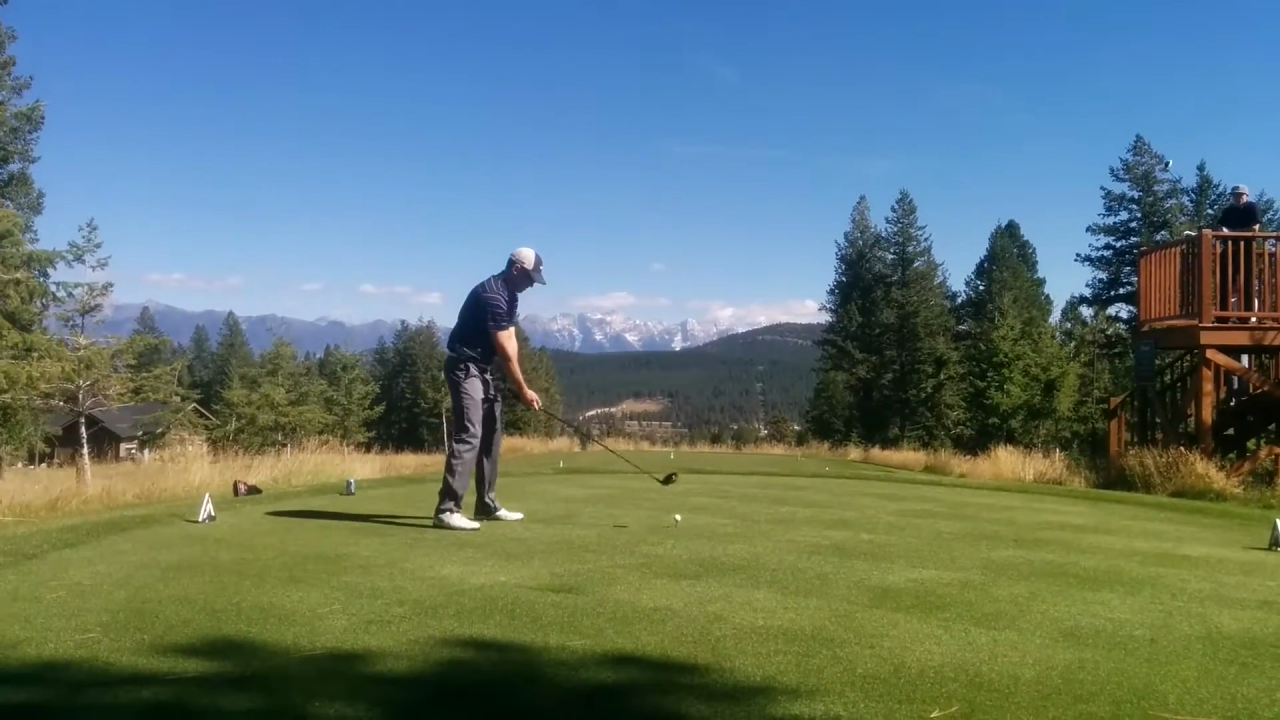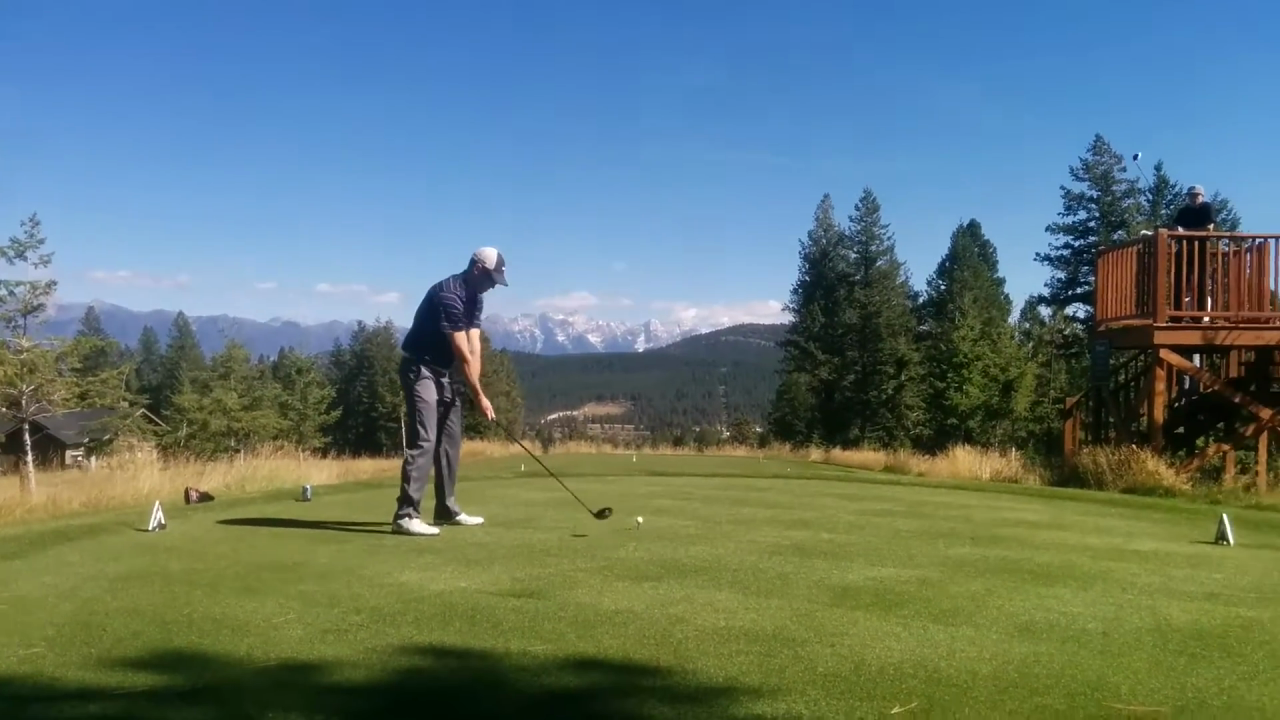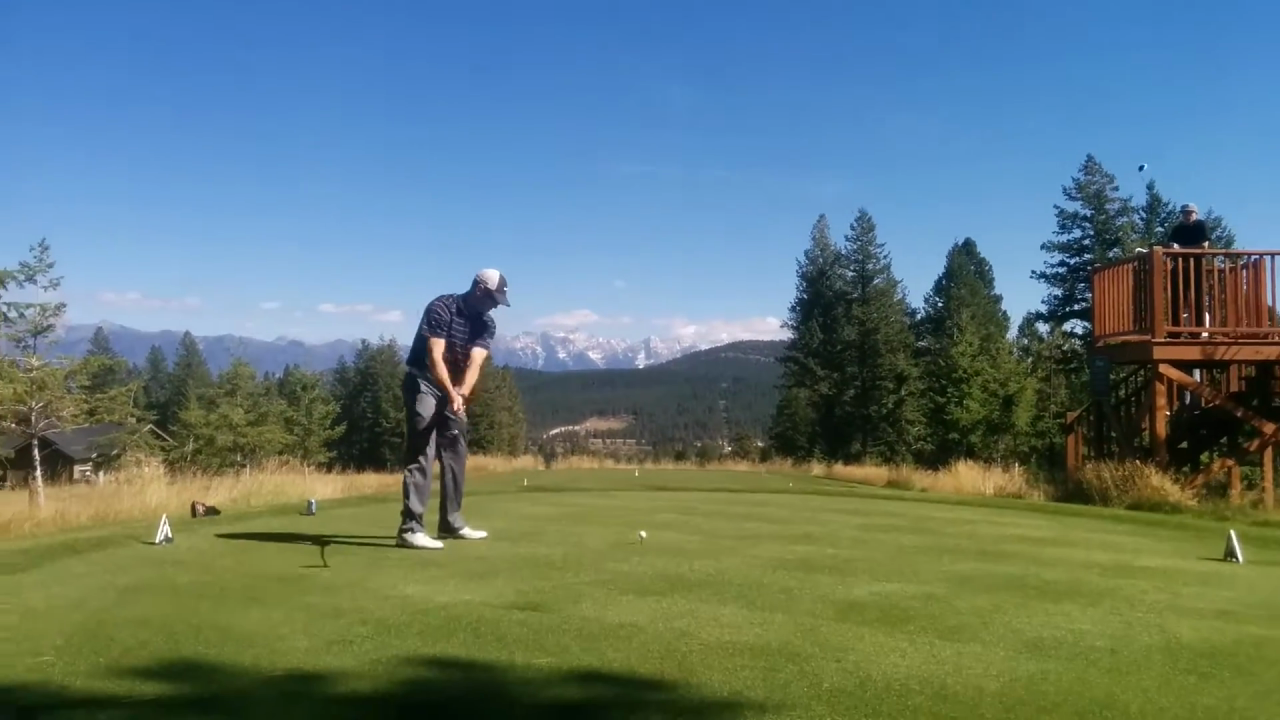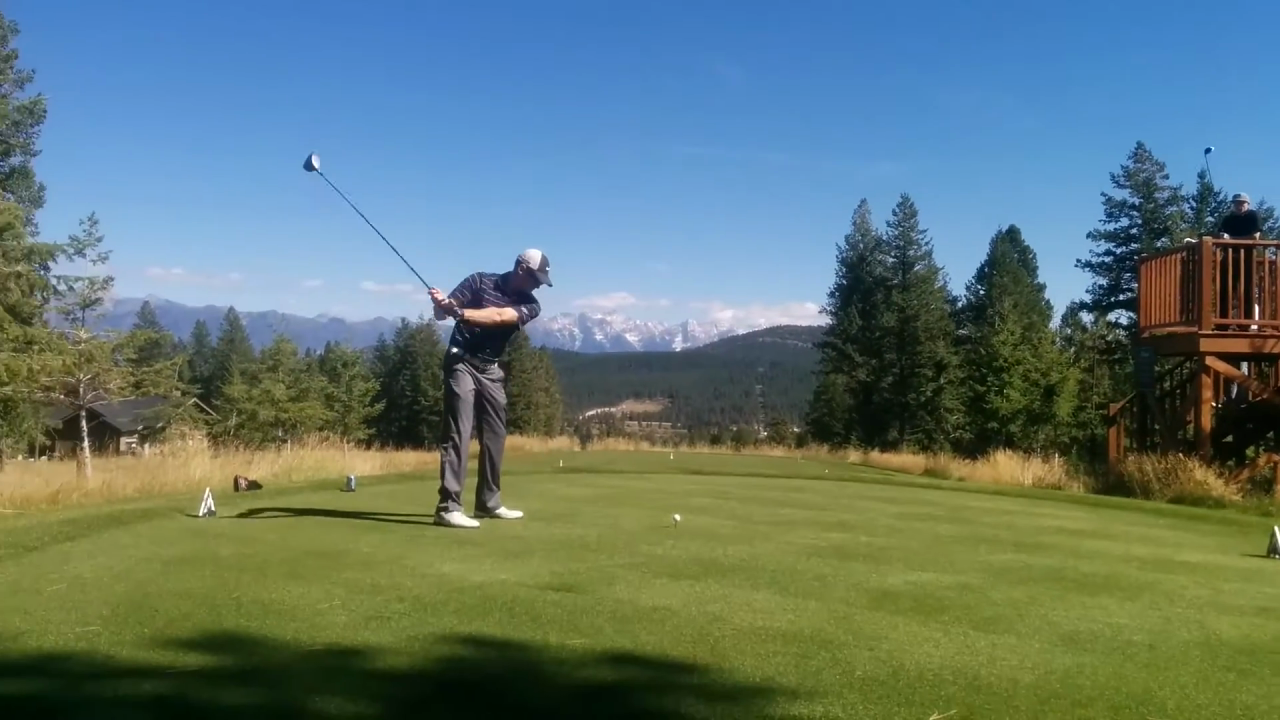
dt=0.2s
person 1, frame 1
left shoulder: (510, 296)
right shoulder: (491, 295)
left elbow: (511, 341)
right elbow: (504, 349)
left wrist: (516, 385)
right wrist: (523, 388)
left hip: (483, 369)
right hip: (464, 367)
left knee: (490, 436)
right knee: (469, 434)
left ankle: (487, 504)
right ankle: (447, 509)
person 1, frame 2
left shoulder: (475, 299)
right shoulder: (448, 295)
left elbow: (473, 347)
right elbow: (461, 351)
left wrist: (474, 388)
right wrist: (479, 396)
left hip: (444, 373)
right hip: (419, 369)
left knee: (449, 439)
right knee: (423, 440)
left ankle: (446, 509)
right ankle: (406, 515)
person 1, frame 3
left shoulder: (486, 325)
right shoulder: (442, 307)
left elbow: (474, 363)
right elbow: (435, 357)
left wrist: (461, 395)
right wrist: (450, 393)
left hip: (450, 390)
right hip: (422, 385)
left knee: (456, 454)
right knee: (422, 455)
left ankle: (451, 523)
right ankle: (411, 528)
person 1, frame 4
left shoulder: (530, 306)
right shoulder: (479, 282)
left elbow: (498, 317)
right elbow: (440, 313)
left wrist: (460, 311)
right wrist: (444, 304)
left hip: (490, 369)
right hip: (461, 363)
left knee: (495, 436)
right knee: (458, 434)
left ankle: (488, 502)
right ankle: (448, 507)
